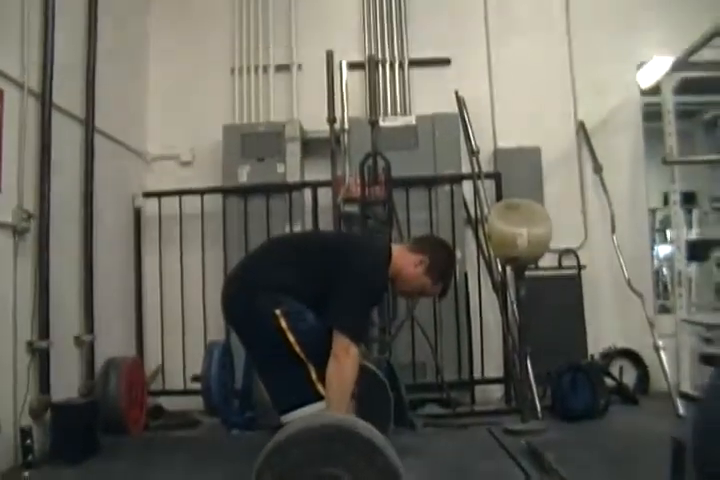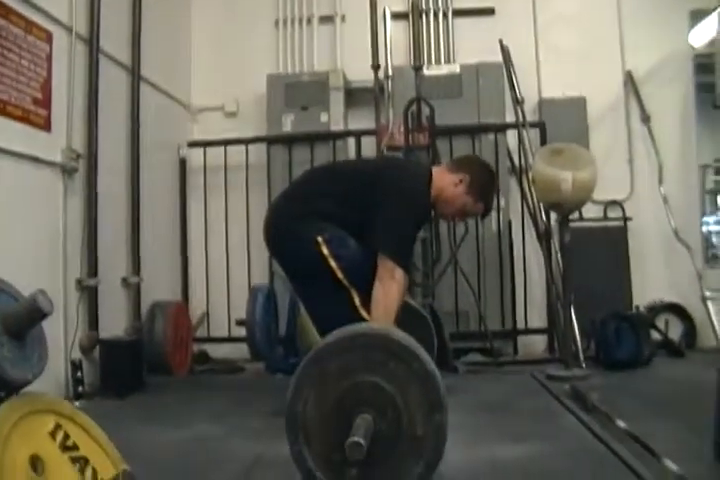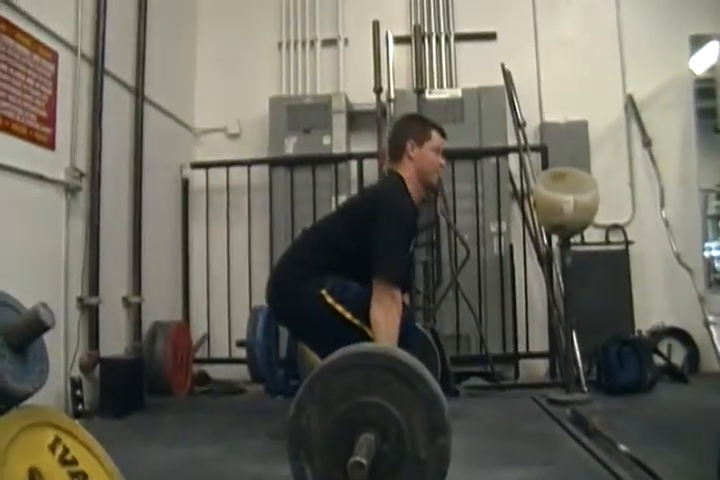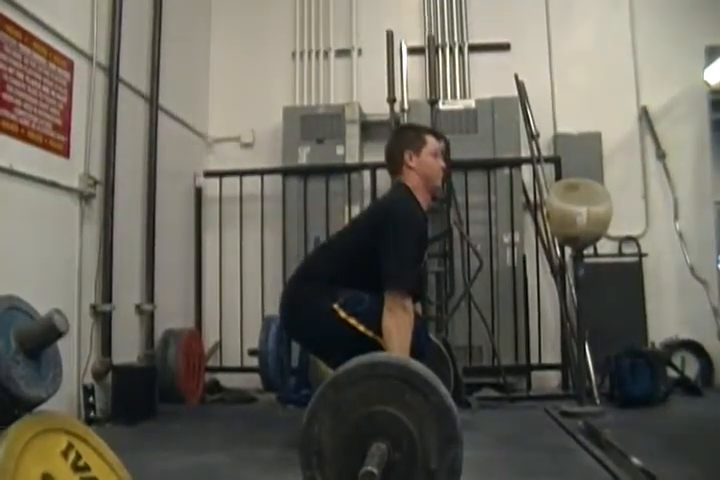
dt=1s
person 1, frame 1
left shoulder: (372, 259)
right shoulder: (368, 268)
left elbow: (343, 347)
right elbow: (344, 351)
left hip: (253, 292)
right hip: (255, 293)
right knee: (315, 396)
person 1, frame 2
left shoulder: (414, 187)
right shoulder: (409, 190)
left elbow: (395, 272)
right elbow: (388, 276)
left hip: (296, 222)
right hip: (298, 222)
left knee: (351, 323)
person 1, frame 3
left shoulder: (395, 201)
right shoulder: (393, 204)
left elbow: (395, 293)
right elbow: (385, 296)
left hip: (297, 286)
right hip: (303, 285)
right knee: (396, 333)
person 1, frame 4
left shoulder: (403, 210)
right shoulder: (403, 214)
left elbow: (404, 302)
right elbow: (397, 305)
left hip: (310, 301)
right hip: (314, 300)
right knee: (410, 341)
